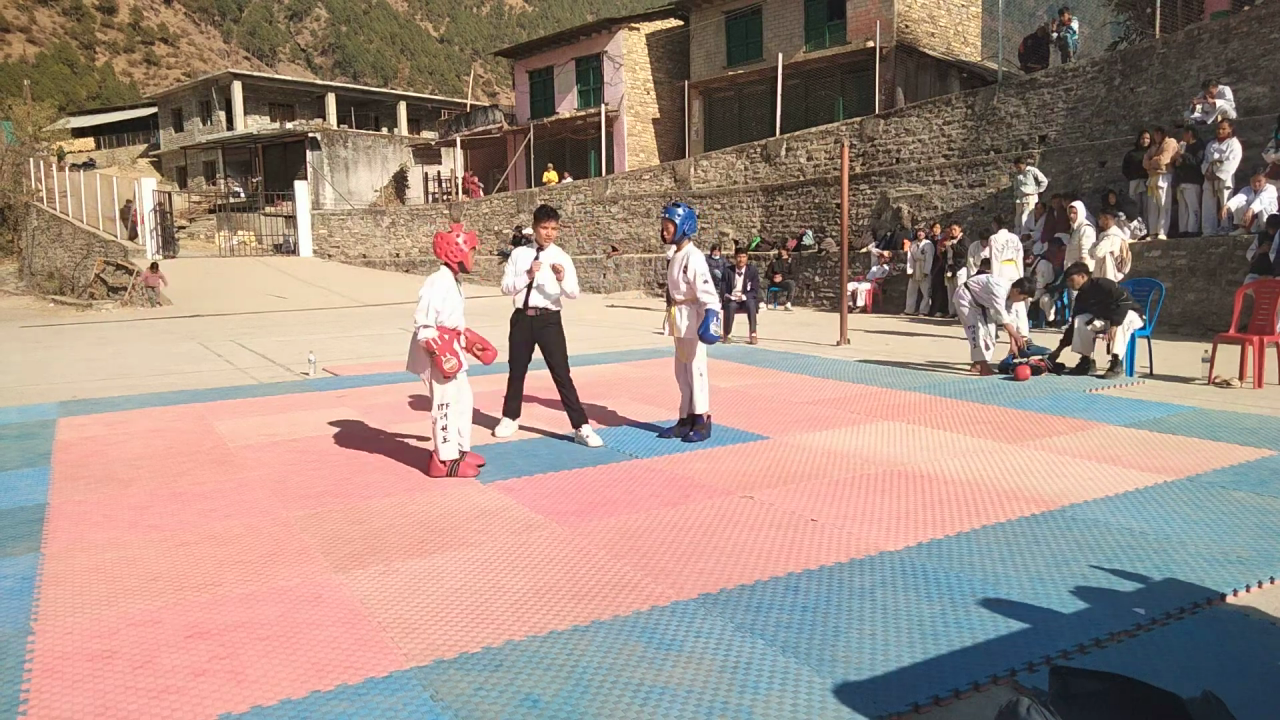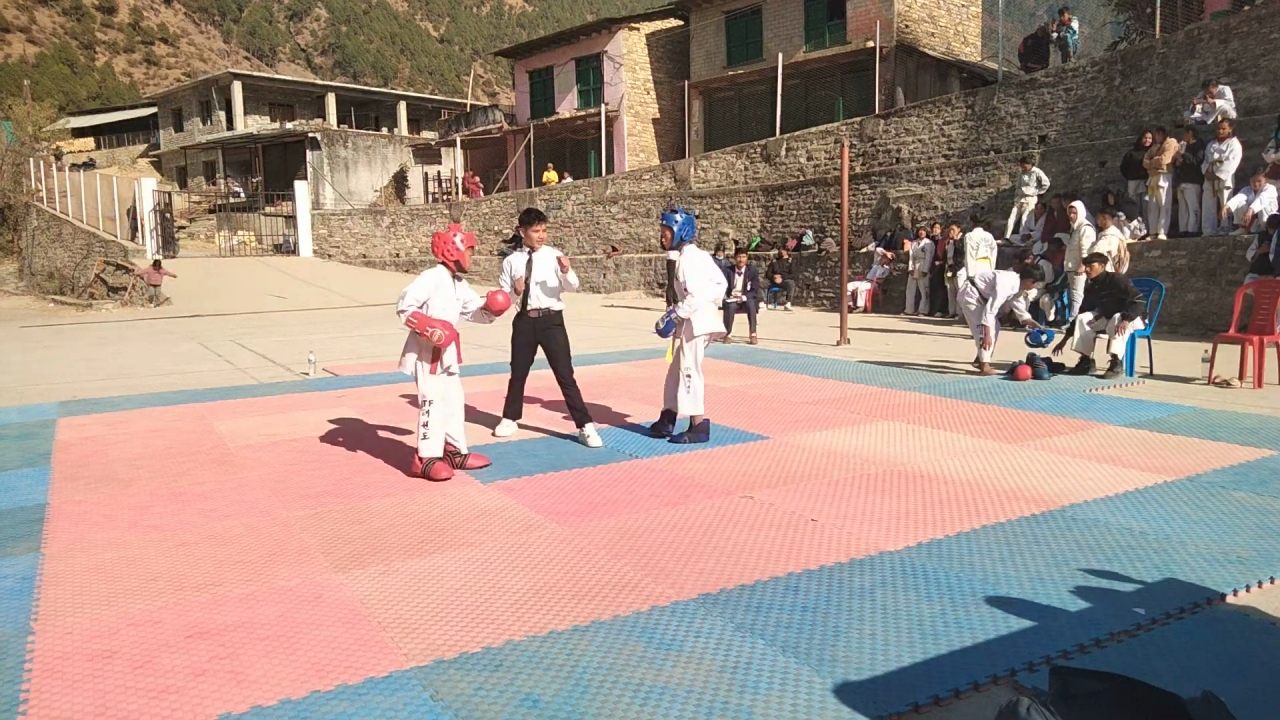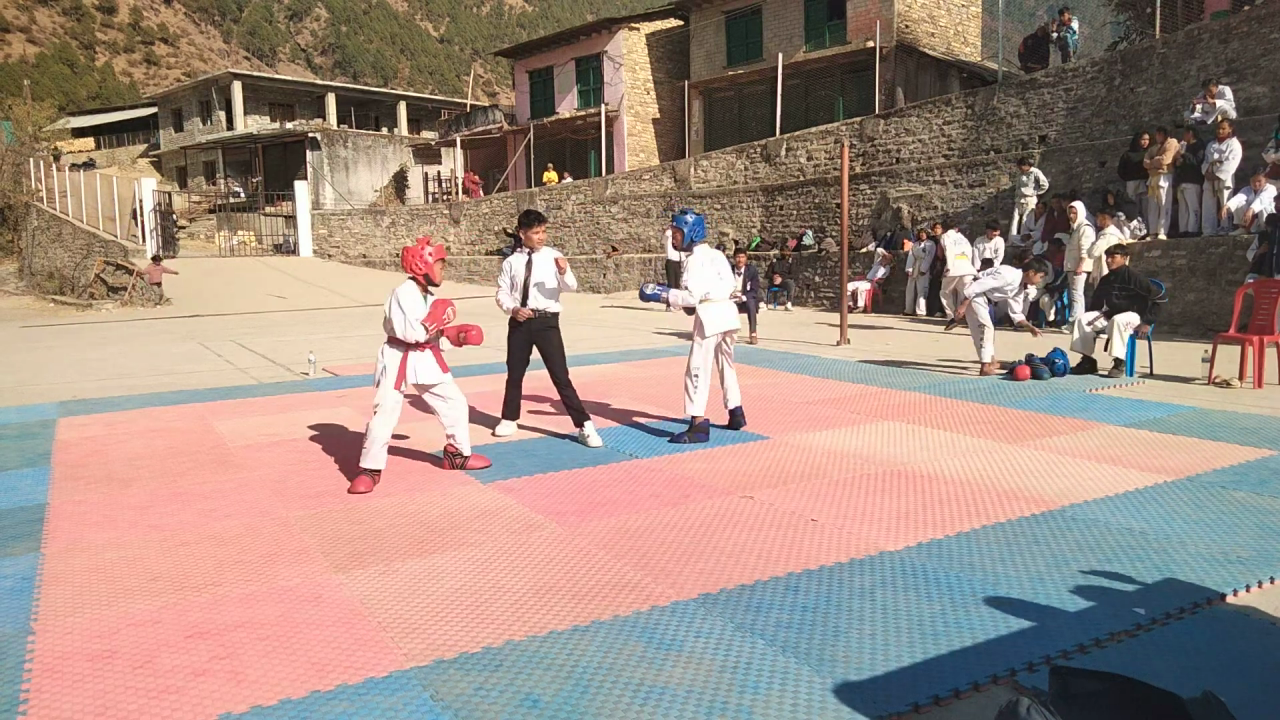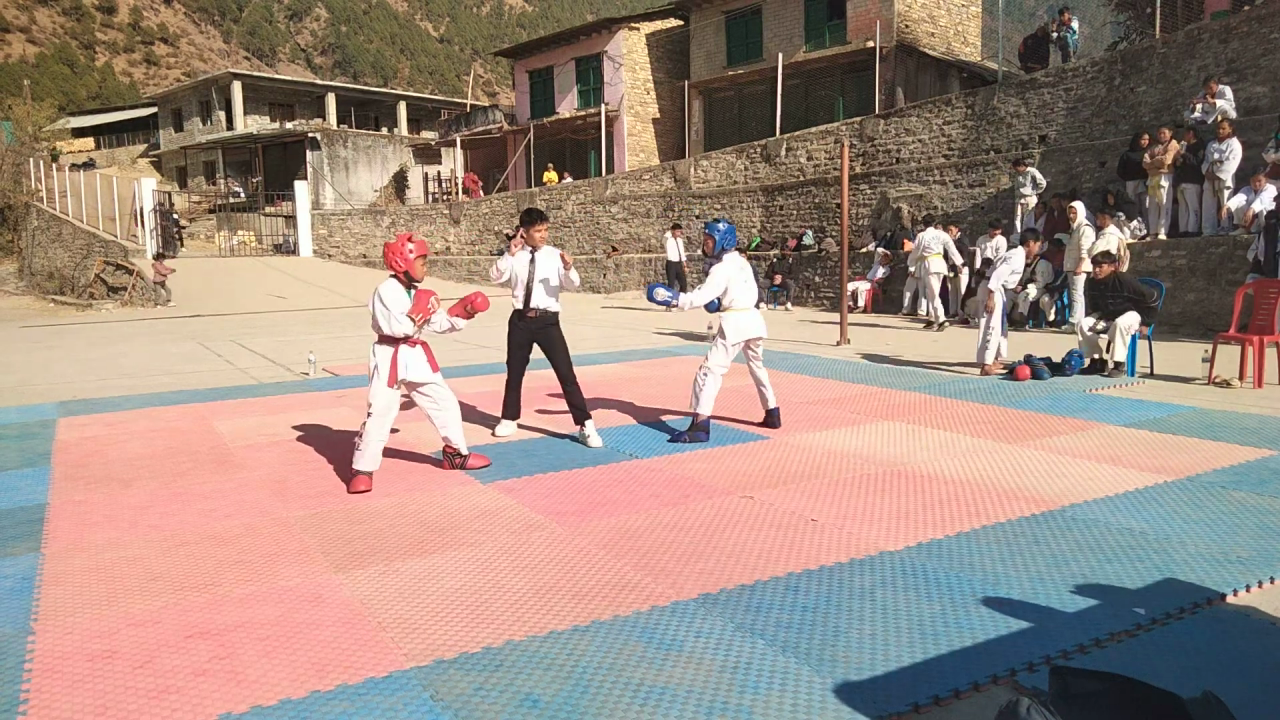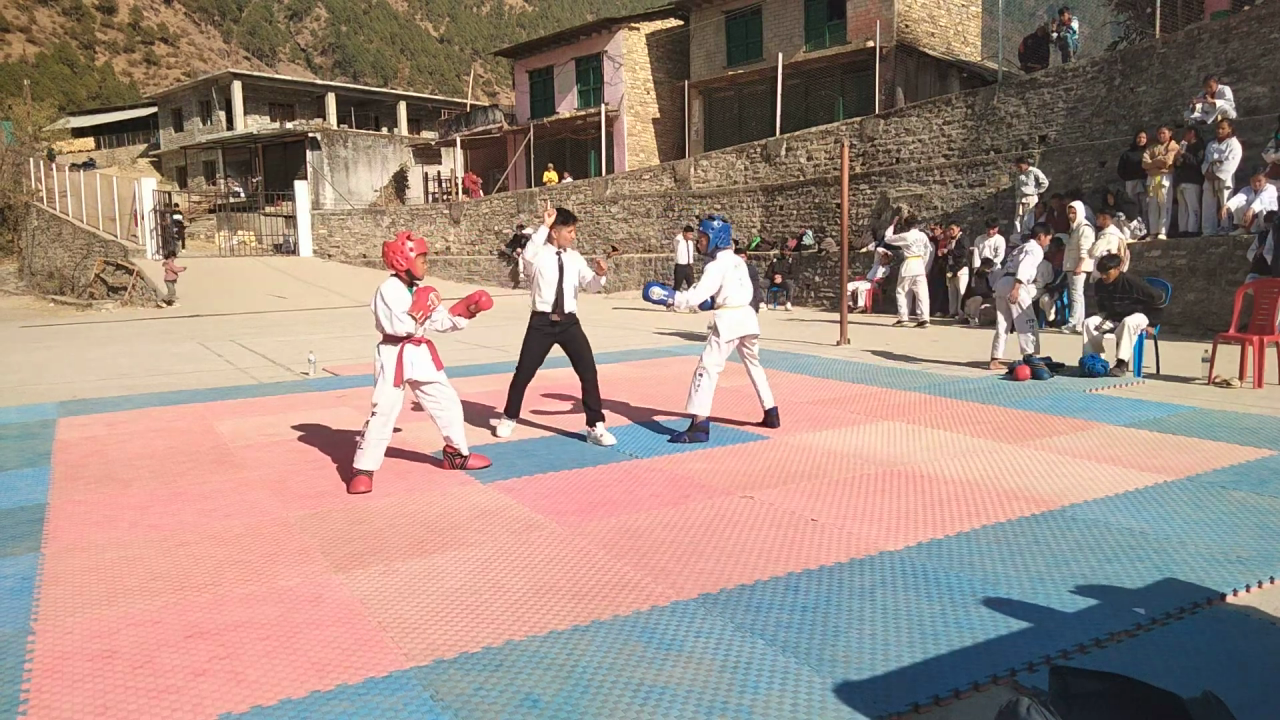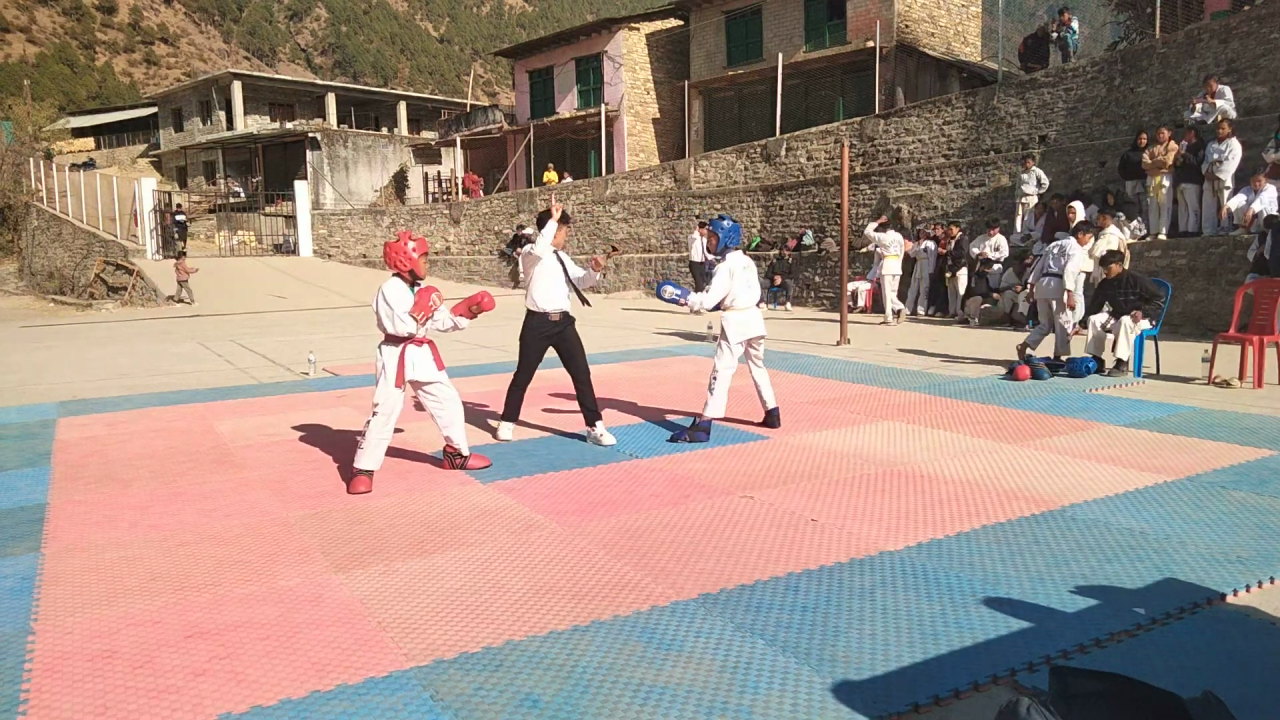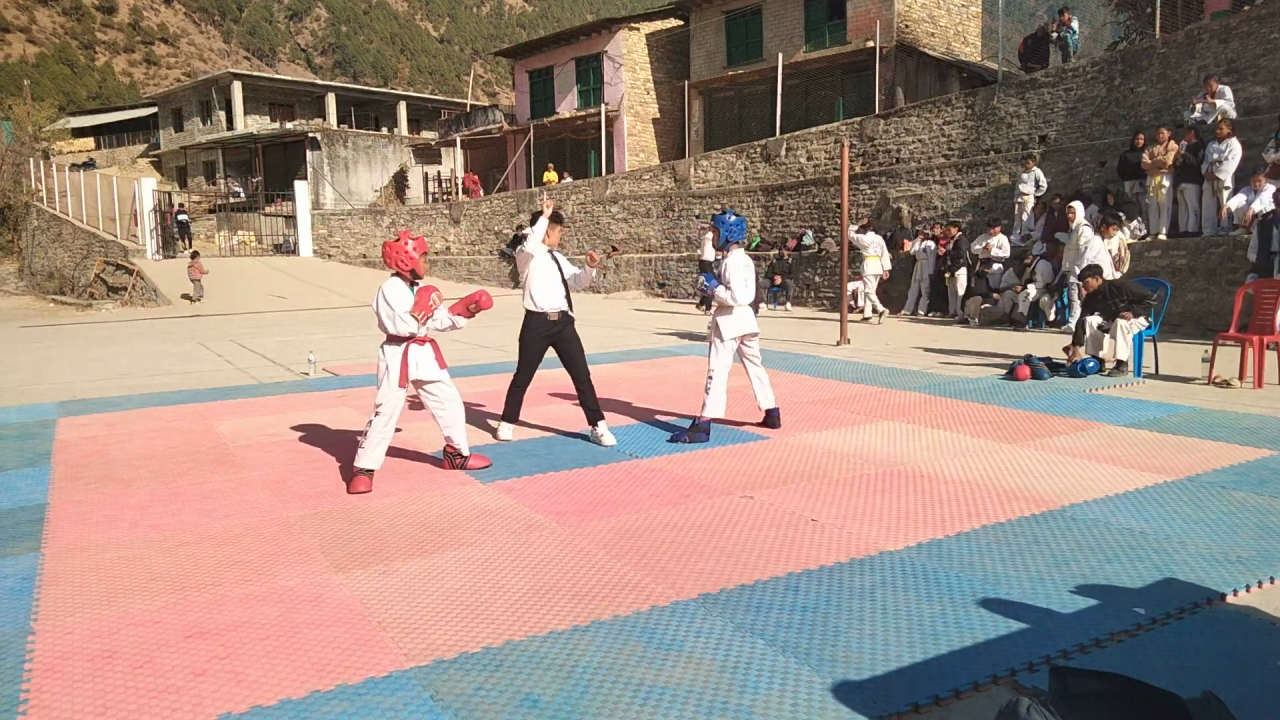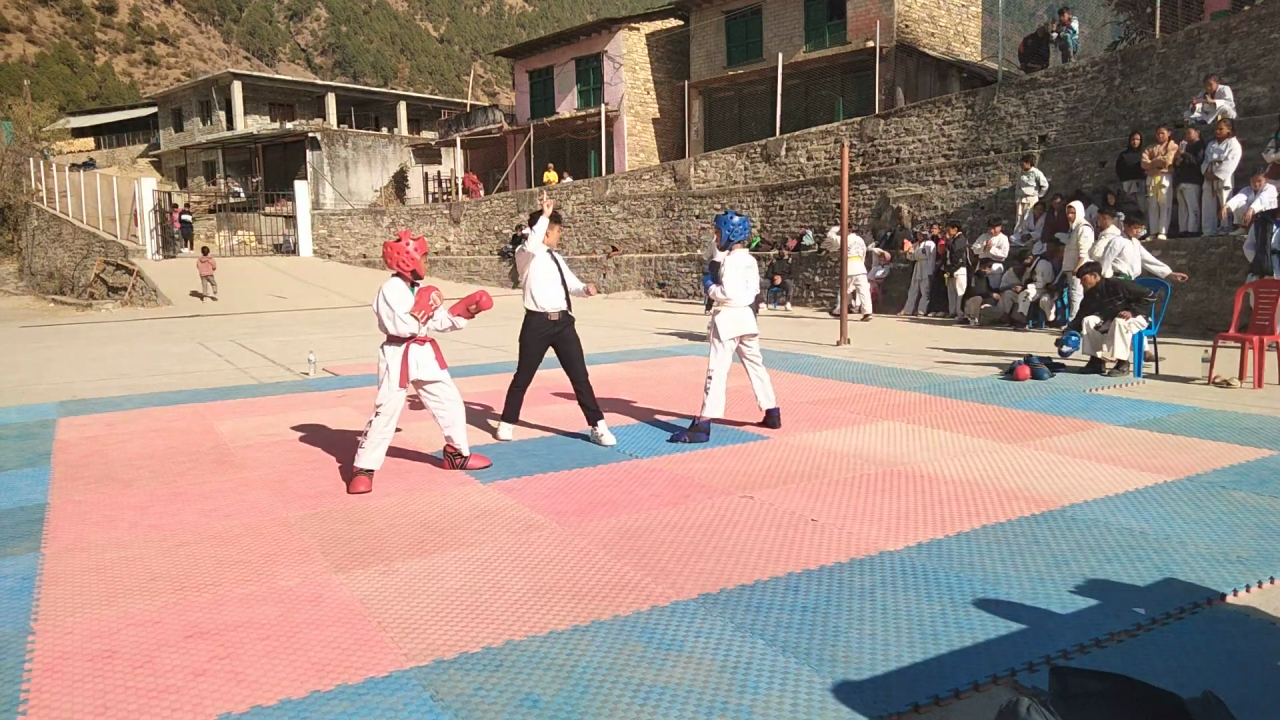
dt=0.4s
person 1, frame 1
left shoulder: (454, 281)
right shoulder: (437, 282)
right elbow: (423, 323)
left wrist: (472, 341)
right wrist: (440, 351)
left hip: (450, 346)
right hip: (437, 349)
left knee: (462, 399)
right knee: (445, 403)
left ankle: (459, 451)
right ankle: (444, 460)
person 1, frame 2
left shoulder: (460, 283)
right shoulder: (430, 278)
left elbow: (476, 312)
right elbow: (403, 308)
left wrist: (492, 307)
right wrist: (428, 327)
left hip: (446, 346)
right hip: (424, 346)
left knee: (452, 399)
right knee: (431, 400)
left ankle: (455, 452)
right ankle: (427, 459)
person 1, frame 3
left shoulder: (430, 297)
right shoulder: (403, 293)
right elbow: (410, 333)
left wrist: (458, 335)
right wrist: (436, 320)
left hip: (426, 358)
right hip: (398, 359)
left knee: (455, 403)
right knee: (384, 413)
left ankle: (458, 454)
right ankle: (369, 469)
person 1, frame 4
left shoulder: (418, 292)
right shoulder: (386, 291)
left elbow: (440, 322)
right elbow: (396, 327)
left wrist: (465, 310)
right wrist: (420, 311)
left hip: (417, 356)
right hip: (390, 358)
left knee: (445, 403)
right knee: (379, 413)
left ankle: (456, 453)
right ankle: (362, 470)
person 1, frame 5
left shoulder: (420, 290)
right shoulder: (388, 290)
left elbow: (442, 321)
right elbow: (398, 326)
left wrist: (467, 310)
right wrist: (420, 308)
left hip: (422, 355)
right hip: (395, 357)
left knee: (448, 403)
right knee: (383, 413)
left ankle: (457, 454)
right ankle: (362, 469)
person 1, frame 6
left shoulder: (422, 290)
right shoulder: (390, 290)
left elbow: (443, 321)
right elbow: (399, 326)
left wrist: (468, 311)
right wrist: (421, 309)
left hip: (423, 355)
right hip: (396, 357)
left knee: (449, 402)
right knee: (383, 413)
left ankle: (457, 454)
right ankle: (362, 469)
person 1, frame 7
left shoulder: (421, 289)
right shoulder: (390, 289)
left elbow: (441, 321)
right elbow: (400, 326)
left wrist: (466, 309)
right wrist: (422, 308)
left hip: (425, 354)
right hip: (398, 357)
left knee: (450, 402)
right knee: (385, 412)
left ankle: (457, 454)
right ankle: (363, 468)
person 1, frame 8
left shoulder: (421, 289)
right shoulder: (390, 290)
left elbow: (441, 321)
right elbow: (401, 328)
left wrist: (466, 310)
right wrist: (422, 308)
left hip: (425, 354)
right hip: (399, 357)
left knee: (451, 402)
right knee: (386, 413)
left ankle: (458, 454)
right ankle: (363, 469)
person 2, frame 1
left shoulder: (561, 257)
right shoulder: (519, 254)
left elbow: (573, 293)
right elbow: (506, 287)
left wrist: (563, 279)
right wrist: (527, 276)
left hip: (549, 319)
right hip: (522, 318)
left knee: (561, 373)
right knee: (516, 372)
left ankle: (582, 427)
right ankle: (510, 418)
person 2, frame 2
left shoulder: (554, 256)
right shoulder: (511, 261)
left elbow: (572, 286)
left wrist: (566, 272)
right wrist: (514, 291)
left hip: (551, 320)
right hip: (524, 320)
left knee: (565, 374)
right knee: (518, 372)
left ankle: (585, 427)
right ankle: (510, 419)
person 2, frame 3
left shoulder: (553, 257)
right shoulder: (511, 262)
left elbow: (571, 287)
right elbow: (502, 294)
left wrist: (563, 272)
right wrist: (513, 310)
left hip: (546, 321)
right hip: (519, 322)
left knee: (560, 375)
right knee: (515, 373)
left ankle: (584, 426)
right ankle: (509, 419)
person 2, frame 4
left shoulder: (555, 255)
right shoulder: (514, 257)
left elbow: (573, 284)
right elbow: (495, 276)
left wrist: (568, 268)
right wrist: (509, 254)
left hip: (547, 320)
right hip: (520, 320)
left knee: (565, 370)
right knee: (515, 372)
left ankle: (585, 426)
right ankle: (509, 419)
person 2, frame 5
left shoulder: (575, 258)
right shoulder: (539, 256)
left elbow: (592, 286)
right elbow: (528, 256)
left wrist: (599, 274)
right wrist: (544, 226)
left hip: (569, 322)
right hip: (542, 322)
left knee: (588, 371)
right knee: (524, 371)
left ankle: (596, 427)
right ankle: (508, 419)
person 2, frame 6
left shoulder: (562, 258)
right shoulder: (530, 254)
left elbow: (582, 282)
right elbow: (539, 248)
left wrist: (594, 270)
right wrist: (553, 219)
left hip: (563, 321)
right hip: (538, 322)
left knee: (581, 373)
right knee: (523, 375)
left ankle: (595, 427)
right ankle: (507, 422)
person 2, frame 7
left shoulder: (558, 258)
right shoulder: (526, 255)
left elbow: (579, 282)
right elbow: (530, 245)
left wrist: (590, 267)
right wrist: (544, 216)
left hip: (562, 321)
right hip: (537, 322)
left knee: (581, 374)
right knee: (523, 375)
left ankle: (598, 426)
right ankle: (507, 422)
person 2, frame 8
left shoulder: (556, 257)
right shoulder: (526, 255)
left elbow: (570, 282)
right elbow: (531, 244)
left wrist: (584, 289)
right wrist: (545, 215)
left hip: (563, 321)
right hip: (537, 323)
left knee: (579, 375)
right knee: (524, 375)
left ankle: (597, 426)
right ankle: (507, 422)
person 3, frame 1
left shoulder: (693, 256)
right shoulder: (675, 255)
left elbow: (707, 290)
left wrist: (711, 315)
left hip: (693, 319)
right hip: (679, 318)
left knee: (696, 370)
right knee: (682, 372)
left ankle: (703, 421)
right ankle: (687, 419)
person 3, frame 2
left shoulder: (686, 259)
right shoulder: (703, 255)
left elbow: (694, 297)
right elbow: (721, 284)
left wrist: (673, 315)
left hip: (697, 319)
right hip: (708, 317)
left knee: (689, 370)
right knee: (678, 367)
left ankle: (699, 426)
right ankle: (667, 420)
person 3, frame 3
left shoulder: (695, 259)
right shoulder: (715, 254)
left elbow: (691, 295)
right elbow: (731, 283)
left wrist: (662, 294)
left hip: (710, 315)
right hip: (727, 311)
left knee: (697, 369)
right knee: (725, 363)
left ankle: (699, 426)
right ankle: (736, 414)
person 3, frame 4
left shoulder: (722, 268)
right shoulder: (743, 262)
left elbow: (701, 297)
left wrist: (673, 298)
right wrist: (723, 302)
left hip: (734, 322)
right hip: (753, 319)
left knee: (711, 370)
right knee: (756, 366)
left ankle: (700, 425)
right ankle: (772, 414)
person 3, frame 5
left shoulder: (716, 266)
right shoulder: (738, 261)
left elbow: (696, 296)
left wrist: (669, 297)
right wrist: (717, 299)
left hip: (728, 320)
right hip: (747, 316)
left knee: (707, 369)
right knee: (753, 366)
left ankle: (699, 425)
right ankle: (771, 414)
person 3, frame 6
left shoulder: (725, 266)
right shoulder: (748, 261)
left elbow: (709, 300)
left wrist: (683, 296)
right wrist: (726, 298)
left hip: (735, 321)
right hip: (753, 317)
left knee: (722, 371)
right knee: (757, 366)
left ankle: (703, 425)
right ankle: (772, 414)
person 3, frame 7
left shoulder: (731, 261)
right shoulder: (745, 259)
left elbow: (735, 296)
left wrist: (714, 287)
right wrist: (714, 286)
left hip: (729, 319)
right hip: (746, 317)
left knee: (718, 370)
right knee: (754, 365)
left ankle: (703, 424)
right ankle: (772, 414)
person 3, frame 8
left shoulder: (730, 260)
right shoulder: (750, 260)
left elbow: (726, 293)
left wrist: (709, 286)
left hip: (727, 317)
right hip: (746, 316)
left knee: (717, 370)
right knee: (755, 365)
left ankle: (702, 425)
right ankle: (772, 414)
